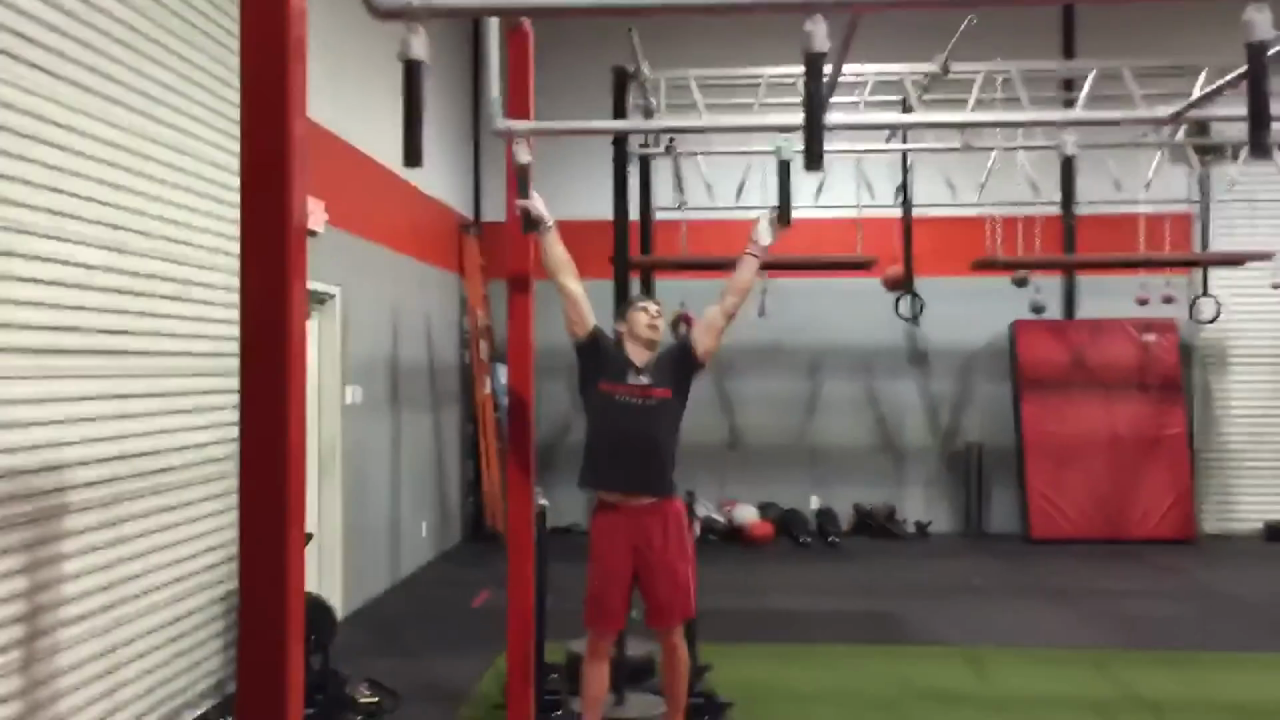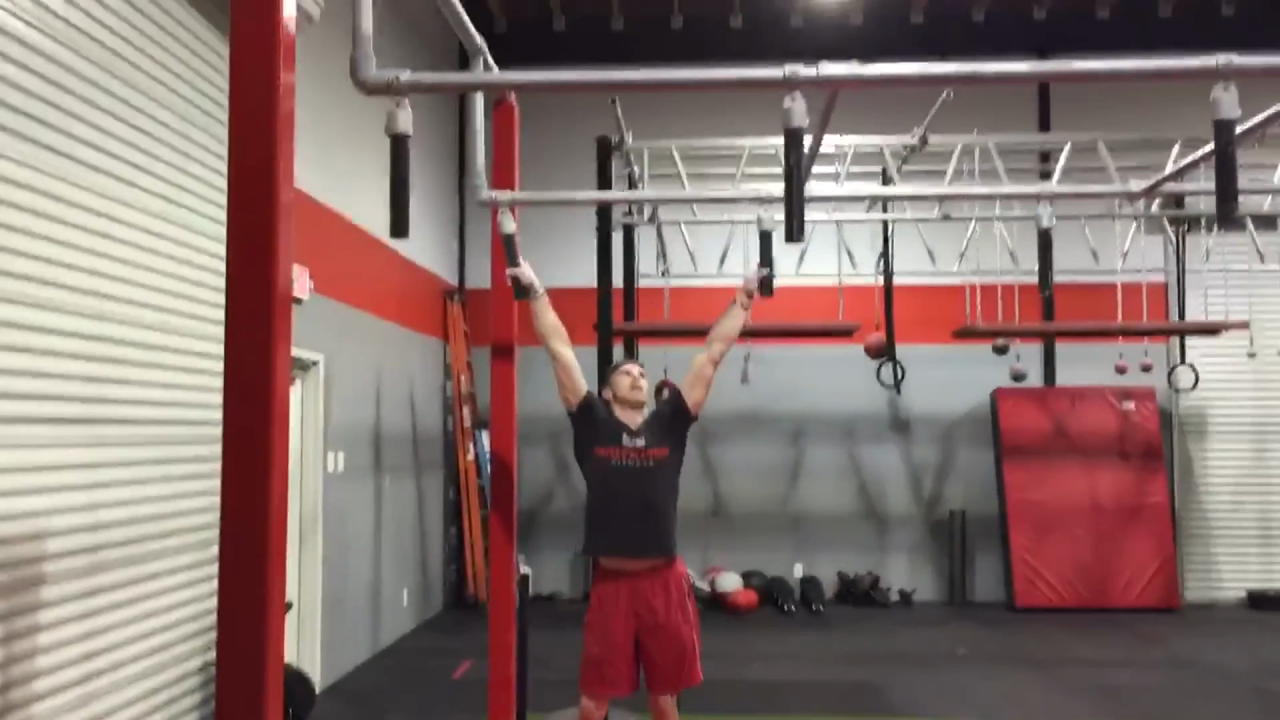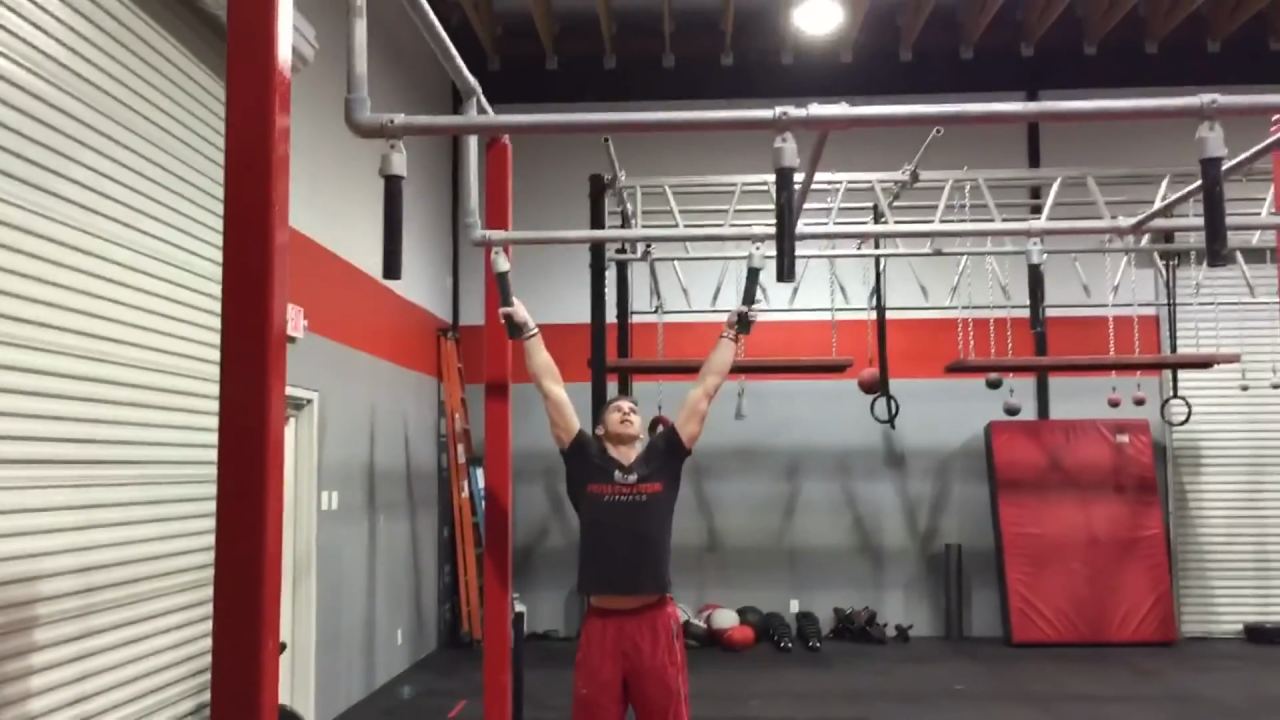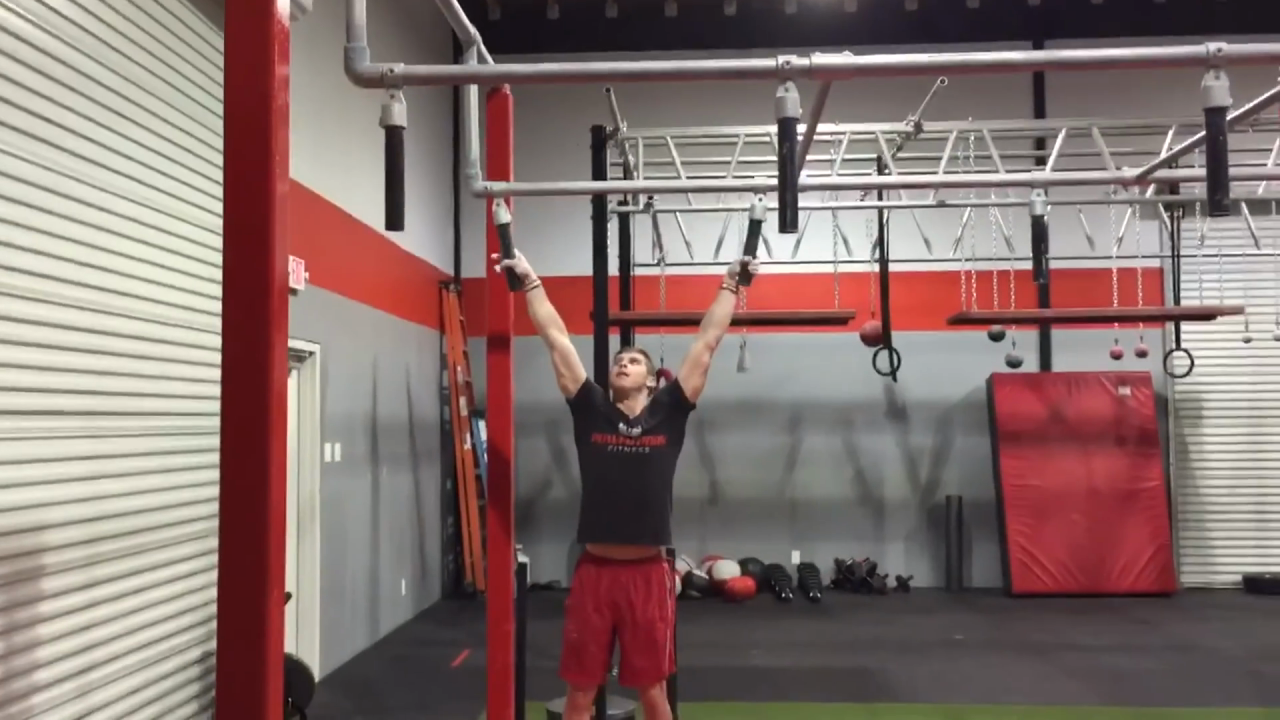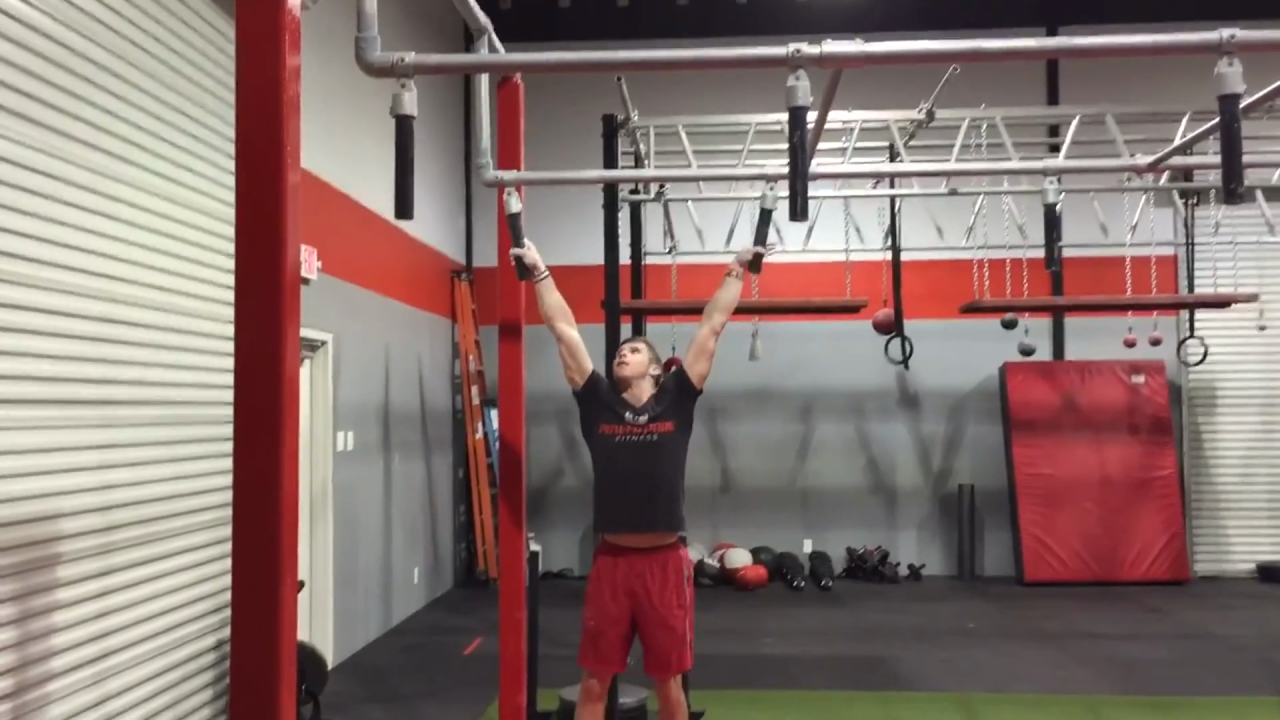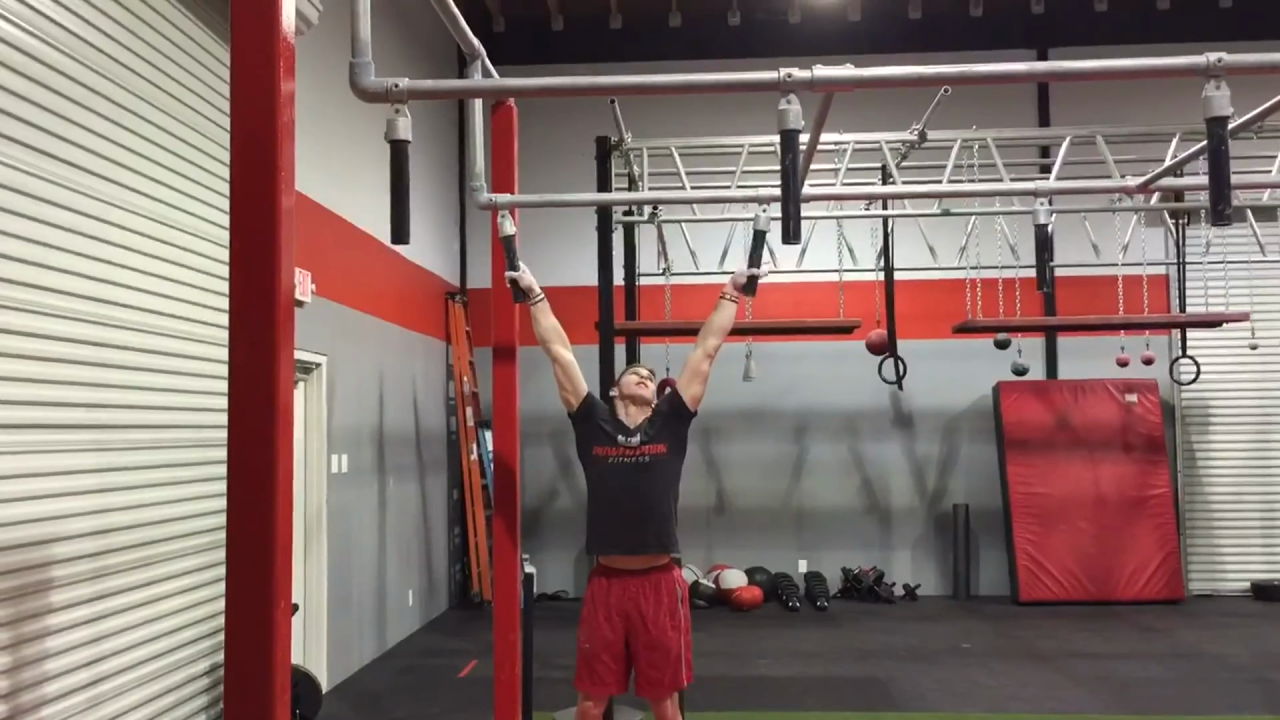
dt=0.4s
person 1, frame 1
left shoulder: (675, 365)
right shoulder: (598, 358)
left elbow: (726, 308)
right elbow: (568, 285)
left wrist: (756, 249)
right wrist: (545, 224)
left hip: (663, 516)
right hip: (611, 516)
left knee: (671, 632)
right knee: (601, 636)
person 1, frame 2
left shoulder: (670, 423)
right shoulder: (592, 424)
left elbow: (711, 355)
right elbow: (560, 351)
left wrist: (743, 297)
right wrist: (535, 290)
left hip: (664, 584)
right hip: (612, 585)
person 1, frame 3
left shoulder: (664, 459)
right shoulder: (585, 461)
left elbow: (705, 389)
right elbow: (551, 388)
left wrist: (730, 331)
right wrist: (528, 328)
left hip: (654, 621)
right hip: (601, 622)
person 1, frame 4
left shoulder: (669, 412)
right shoulder: (590, 410)
left elbow: (706, 341)
right elbow: (558, 341)
left wrist: (730, 283)
right wrist: (530, 279)
left hip: (647, 572)
right hip: (594, 571)
person 1, frame 5
left shoulder: (676, 400)
right shoulder: (597, 401)
left elbow: (711, 326)
right elbow: (565, 331)
left wrist: (737, 268)
right wrist: (539, 270)
left hip: (665, 561)
right hip: (612, 561)
left knee: (668, 679)
right knee: (595, 681)
person 1, frame 6
left shoulder: (671, 424)
right shoulder: (593, 423)
left elbow: (706, 350)
right elbow: (559, 352)
left wrist: (732, 293)
right wrist: (533, 292)
left hip: (659, 583)
right hip: (606, 583)
